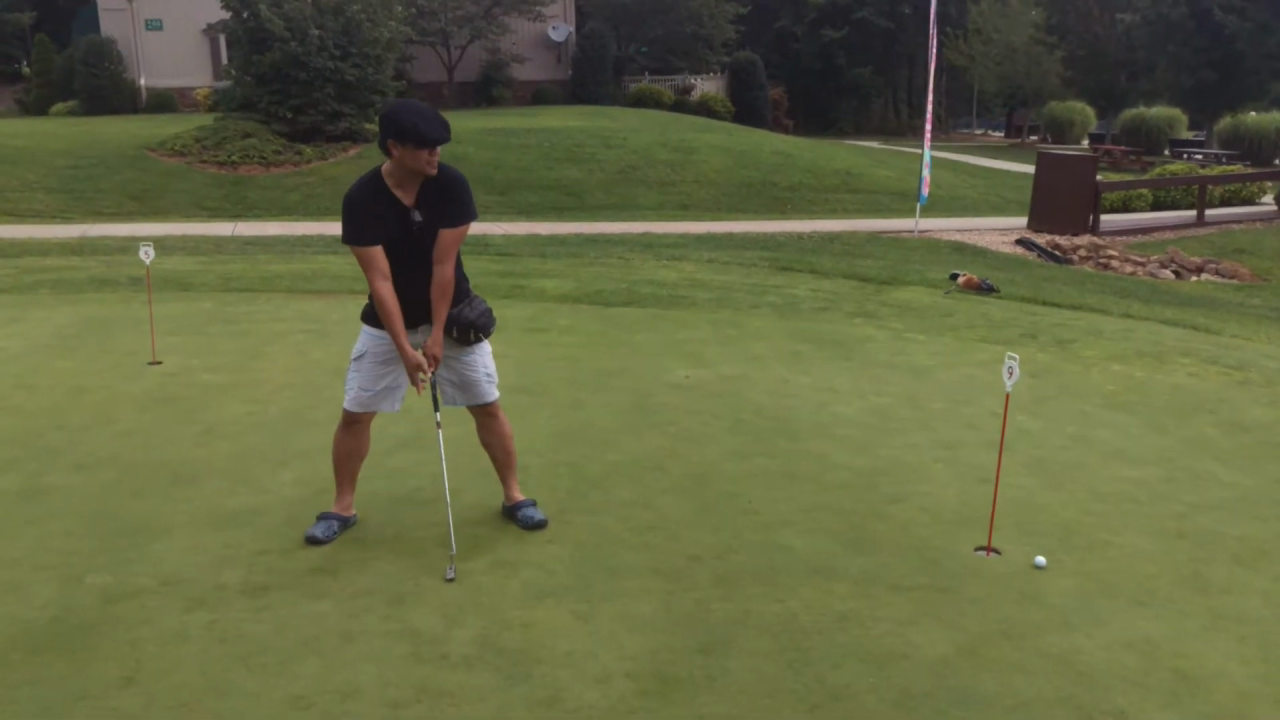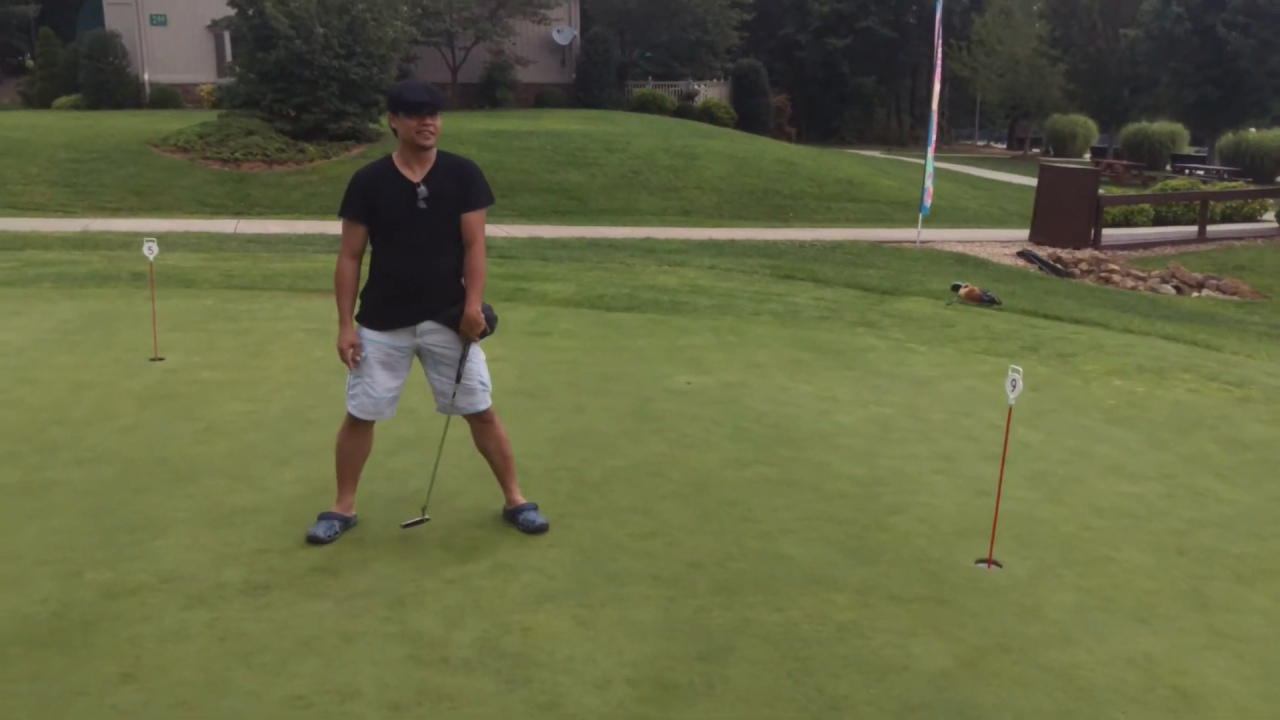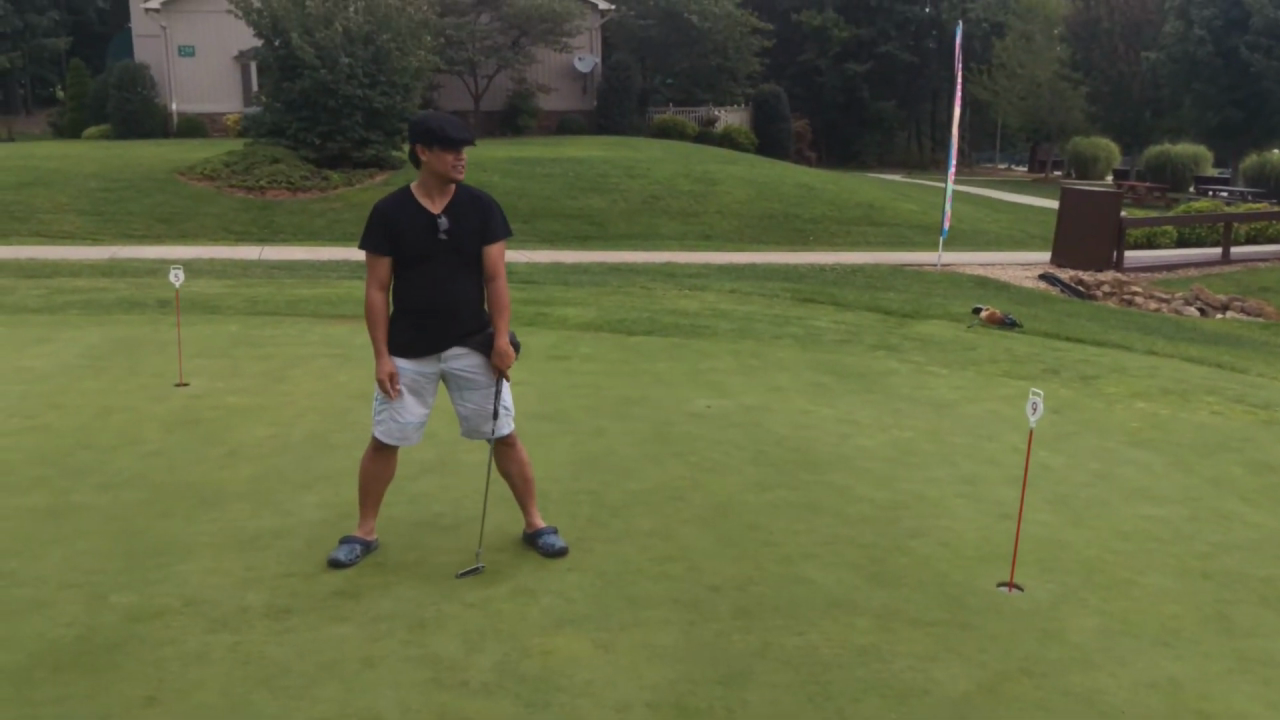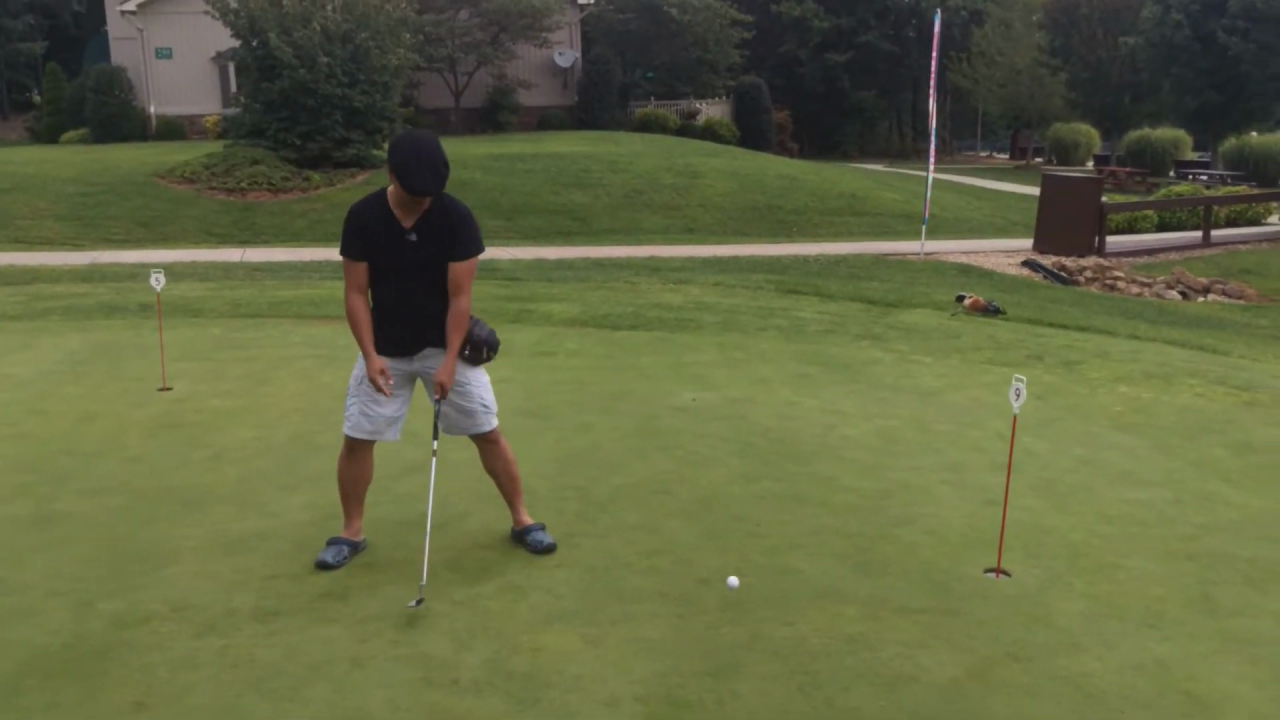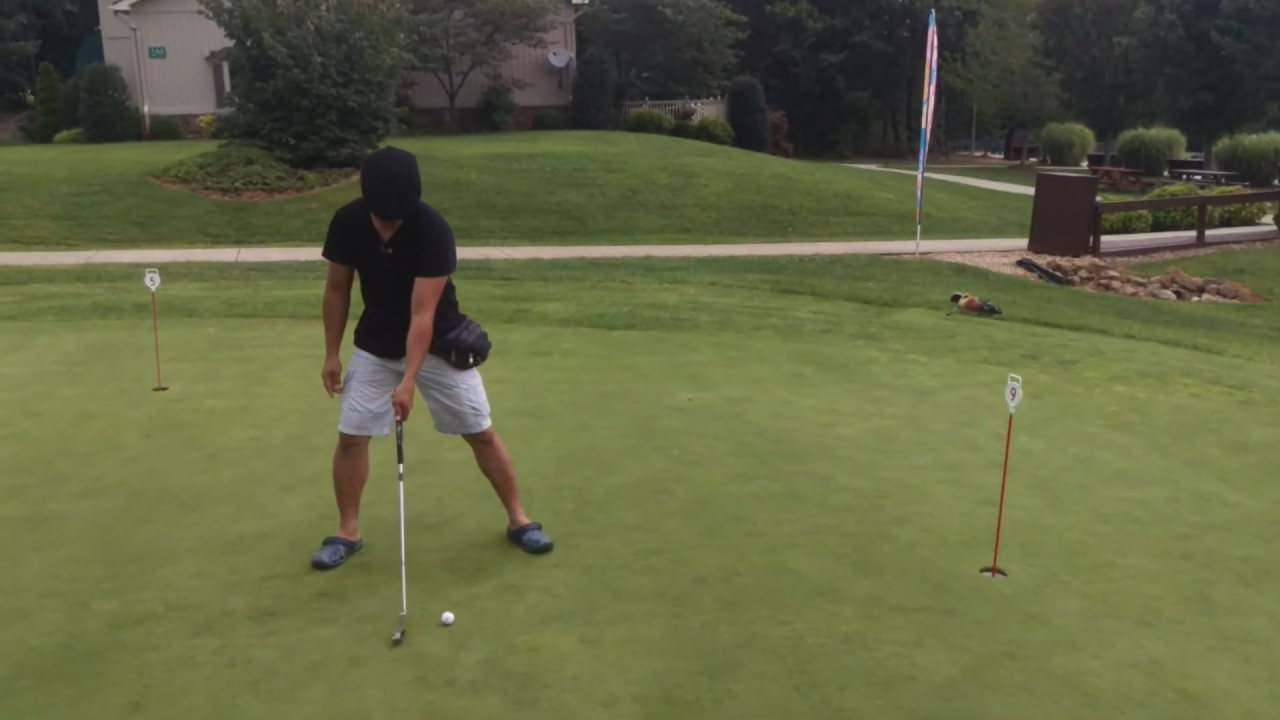
dt=1s
person 1, frame 1
left shoulder: (452, 185)
right shoulder: (361, 199)
left elbow: (444, 265)
right elbow: (379, 280)
left wrist: (437, 334)
right wrist: (404, 348)
left hip: (451, 313)
right hip: (388, 321)
left knee: (487, 405)
right knee: (355, 413)
left ankle: (513, 496)
right ankle: (342, 508)
person 1, frame 2
left shoulder: (464, 174)
right shoulder: (368, 181)
left elbow: (474, 245)
right elbow: (350, 257)
left wrist: (473, 304)
right wrist: (345, 324)
left hip: (447, 319)
right hip: (381, 325)
left knee: (480, 411)
right knee: (359, 415)
left ankle: (514, 500)
right ankle: (343, 508)
person 1, frame 3
left shoulder: (481, 207)
right shoulder: (389, 212)
left elbow: (495, 278)
right elbow: (377, 290)
left wrist: (501, 338)
right wrist: (382, 355)
left hip: (472, 345)
right hip: (408, 351)
left knee: (504, 435)
right knee: (385, 440)
left ankle: (534, 523)
right ankle: (364, 532)
person 1, frame 4
left shoulder: (455, 217)
right shoulder: (363, 217)
left elbow: (460, 296)
right elbow: (356, 293)
left wrist: (450, 360)
right wrist: (370, 356)
left hip: (444, 345)
right hip: (386, 348)
left knee: (487, 432)
right knee: (357, 438)
left ankle: (521, 520)
right ankle: (352, 532)
person 1, frame 5
left shoulder: (433, 230)
right shoulder: (347, 222)
left elbow: (422, 313)
right elbow: (337, 291)
left wrist: (409, 380)
right wrist: (331, 354)
left hip: (439, 344)
right hip: (375, 346)
left knee: (481, 433)
right knee: (351, 437)
left ankle: (518, 520)
right ankle: (347, 532)
